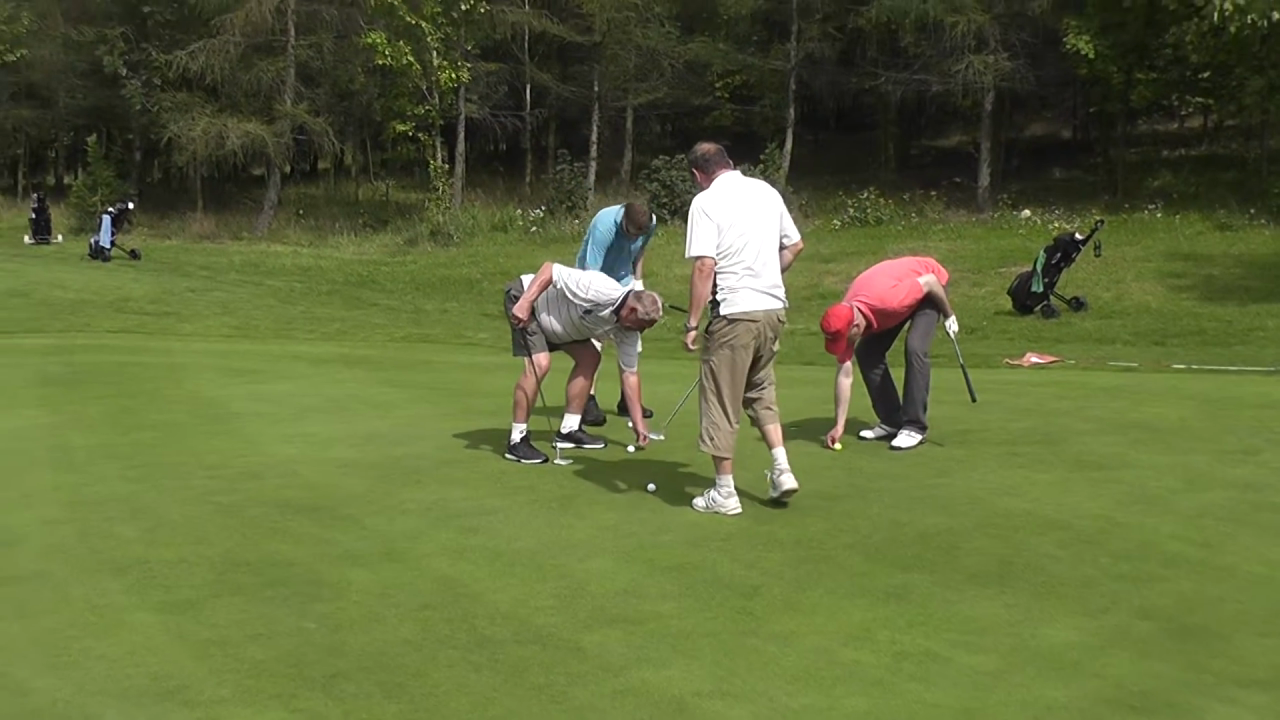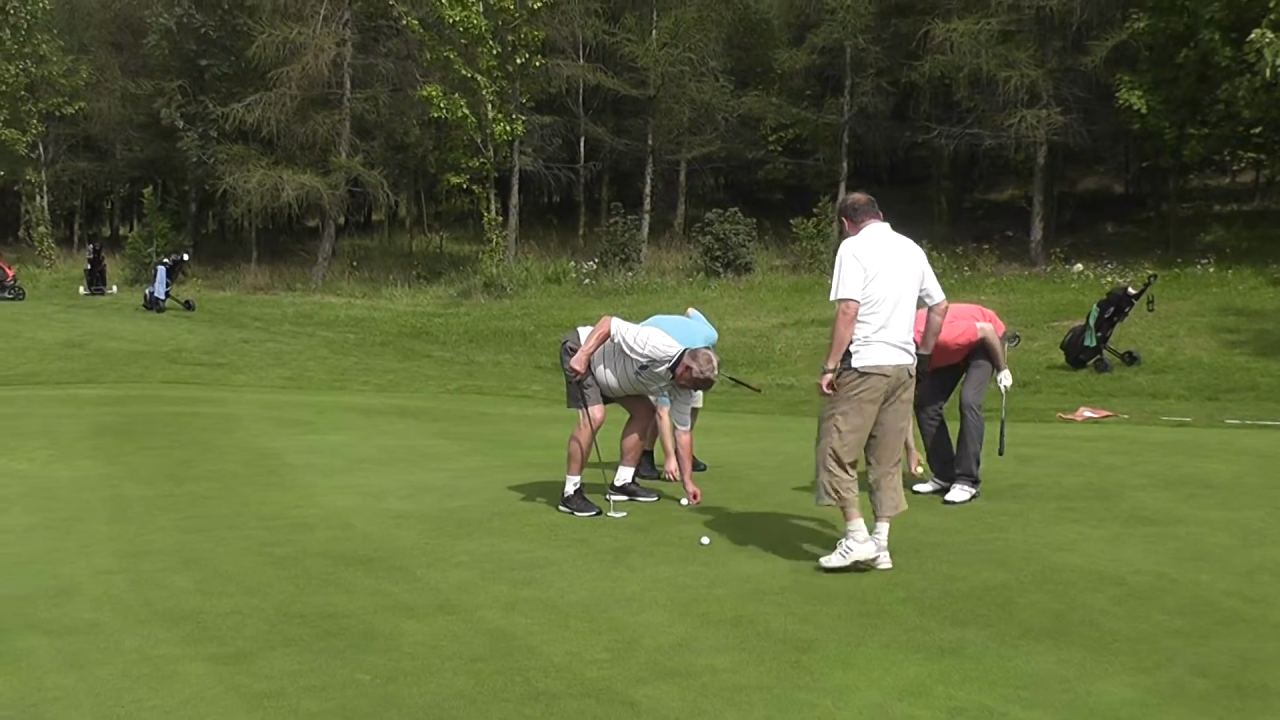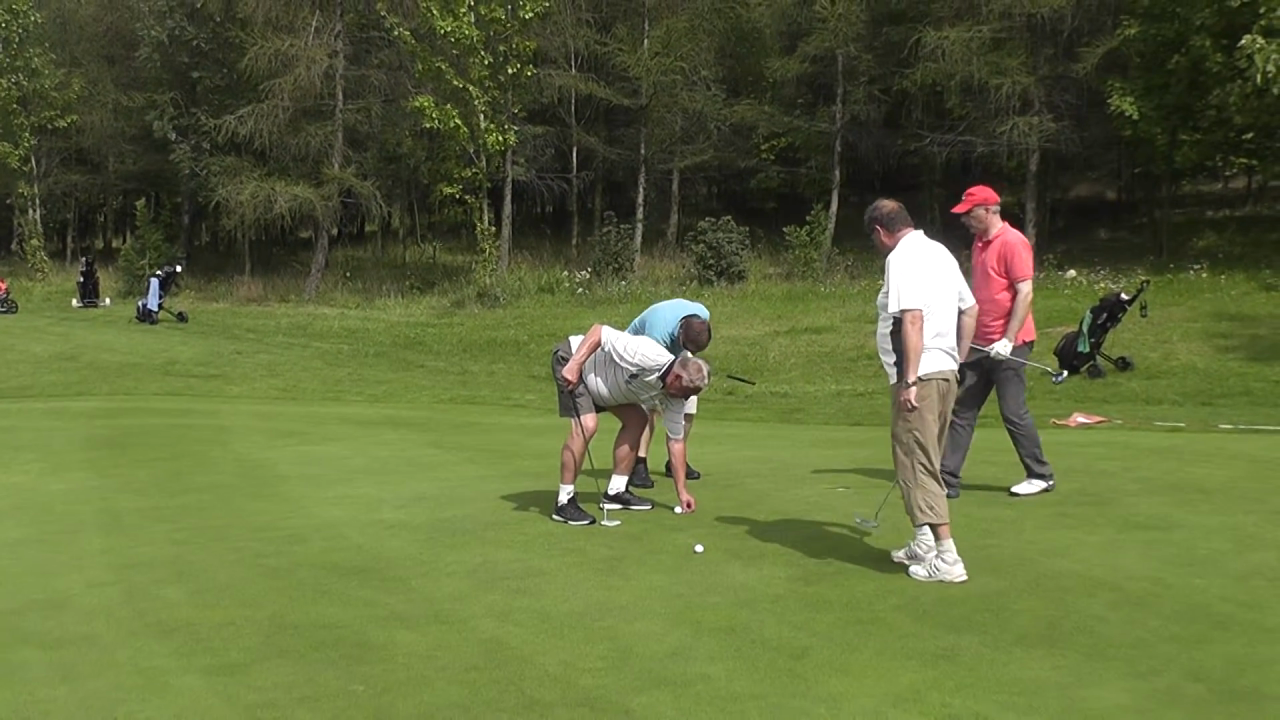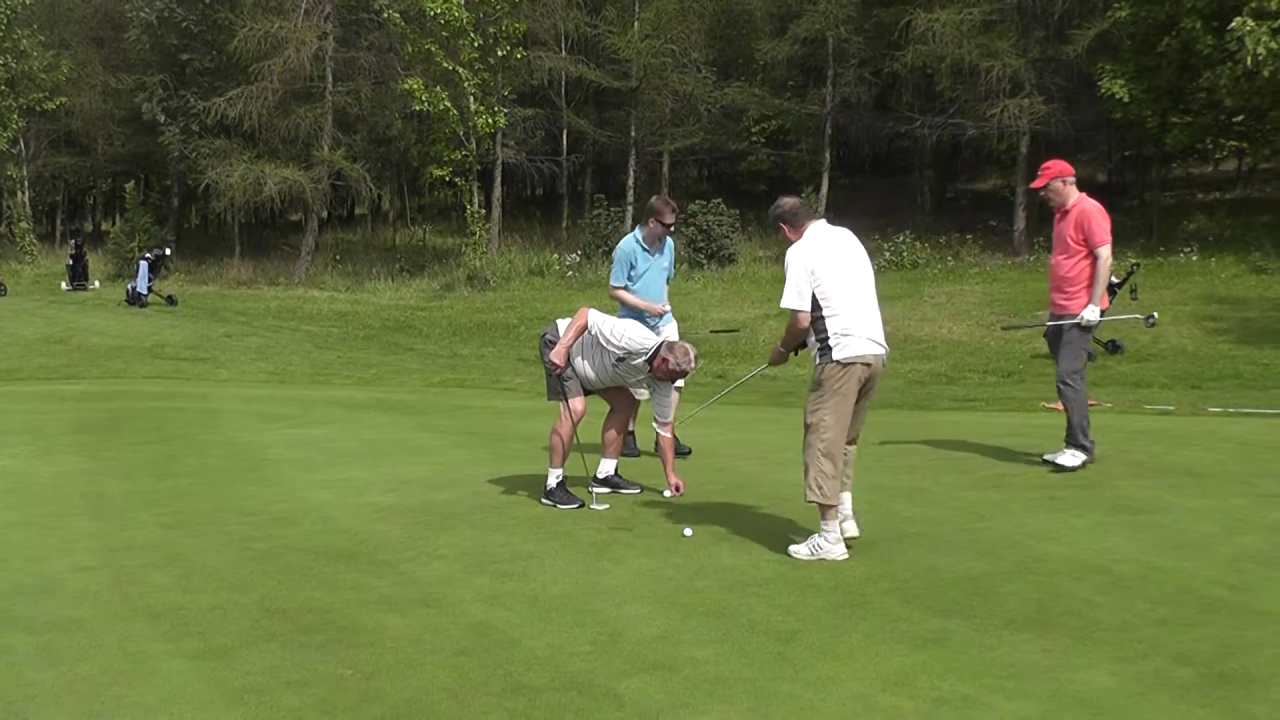
dt=1s
person 1, frame 1
left shoulder: (707, 201)
right shoulder: (766, 191)
left elbow: (705, 266)
right elbow: (795, 245)
left wrist: (692, 322)
left hip: (735, 312)
right hip: (773, 308)
left knee: (721, 400)
right knee: (761, 389)
left ankle: (724, 493)
right ankle: (782, 469)
person 1, frame 2
left shoulder: (854, 247)
right shoulder: (912, 248)
left elbow: (847, 312)
right elbow: (940, 307)
left wrist: (829, 365)
right wrist: (923, 353)
left hip: (864, 366)
right hip: (903, 366)
left knee: (836, 449)
right knee: (887, 459)
left ankle: (858, 536)
right ankle: (879, 544)
person 1, frame 3
left shoulder: (902, 257)
right shoulder: (940, 251)
left elbow: (912, 320)
right elbow: (970, 310)
left wrist: (909, 380)
left hip: (920, 376)
right hip: (947, 372)
left knee: (917, 463)
right knee: (924, 461)
left ankle: (946, 556)
right ankle: (925, 544)
person 1, frame 4
left shoulder: (800, 252)
right shoulder: (846, 236)
left elbow: (801, 319)
left wrist: (783, 349)
left hip: (841, 356)
right hip: (875, 350)
left knee: (823, 442)
right knee: (842, 440)
left ankle: (830, 538)
right ankle: (844, 514)
person 2, frame 1
left shoulder: (887, 300)
right shoulder: (845, 318)
left elbow: (930, 281)
right elbow: (844, 374)
left wrist: (949, 315)
right wrist: (839, 425)
left hip: (929, 286)
right hip: (898, 282)
left knee: (915, 348)
right knee: (866, 353)
left ankle: (915, 427)
right ankle: (891, 421)
person 2, frame 2
left shoulder: (941, 334)
left elbow: (987, 330)
left wrist: (1003, 369)
left hip: (983, 341)
left knee: (969, 401)
right knee: (927, 405)
left ankle: (967, 481)
right ankle: (944, 475)
person 2, frame 3
left shoulder: (1013, 242)
right shoulder: (979, 243)
left elbow: (1025, 293)
left wrist: (1008, 338)
left hip: (1010, 345)
right hip: (982, 343)
left knee: (1013, 411)
right knee: (962, 409)
left ankle: (1040, 475)
right ankle: (948, 479)
person 2, frame 4
left shoulder: (1090, 211)
right shoulder: (1060, 214)
left elbow: (1105, 258)
left wrist: (1095, 303)
left hip: (1081, 311)
right hip: (1059, 311)
left knee: (1069, 373)
right knee: (1065, 376)
left ankle: (1080, 442)
right ankle: (1076, 443)
person 3, frame 1
left shoulder: (647, 221)
right shoulder: (604, 226)
left wrist: (637, 281)
left hip: (624, 278)
right knee: (593, 340)
left ankle: (627, 400)
right ankle: (589, 401)
person 3, frame 2
left shoulder: (710, 336)
left elbow: (691, 311)
right elbow: (662, 414)
right wrist: (669, 458)
left knee: (695, 396)
right knee: (656, 403)
right ankle: (645, 458)
person 3, frame 3
left shoulder: (701, 317)
right shoulder: (658, 334)
left wrist: (689, 354)
left hip: (672, 351)
left knee: (689, 403)
right knee: (647, 405)
right ankle: (638, 466)
person 3, frame 4
left shoulder: (668, 245)
right shoulder: (627, 248)
right elbow: (615, 291)
right wrist: (648, 307)
left hip: (665, 323)
right hip: (635, 325)
left knee: (674, 377)
right knee: (635, 383)
right ankle: (628, 436)
person 4, frame 1
left shoulder: (626, 330)
right shoulder: (601, 290)
left elbow: (630, 373)
right elbow: (550, 269)
left wrist: (638, 422)
right wrist: (525, 302)
right hip: (524, 298)
left knee: (590, 358)
right knee: (540, 363)
left ankle: (569, 430)
right ankle: (517, 440)
person 4, frame 2
left shoulder: (681, 389)
right shoulder: (658, 347)
left elbow: (683, 431)
right elbow: (608, 322)
left wrist: (687, 481)
right wrist: (583, 355)
right hip: (580, 348)
left knee: (644, 411)
right knee: (594, 416)
left ankle: (622, 482)
right ankle: (571, 492)
person 4, frame 3
left shoulder: (673, 397)
right shoulder: (647, 356)
left elbow: (676, 439)
right elbow: (598, 330)
left wrist: (682, 491)
right wrist: (574, 364)
right hip: (572, 358)
left knee: (637, 420)
right knee: (587, 425)
left ankle: (616, 491)
right ankle: (564, 502)
person 4, frame 4
left shoulder: (660, 381)
right shoulder: (634, 339)
left elbow: (664, 423)
right elbow: (585, 314)
left wrist: (670, 474)
right wrist: (561, 348)
right hip: (559, 342)
left knee: (625, 403)
right knee: (575, 408)
left ankle: (605, 475)
right ankle: (553, 485)
